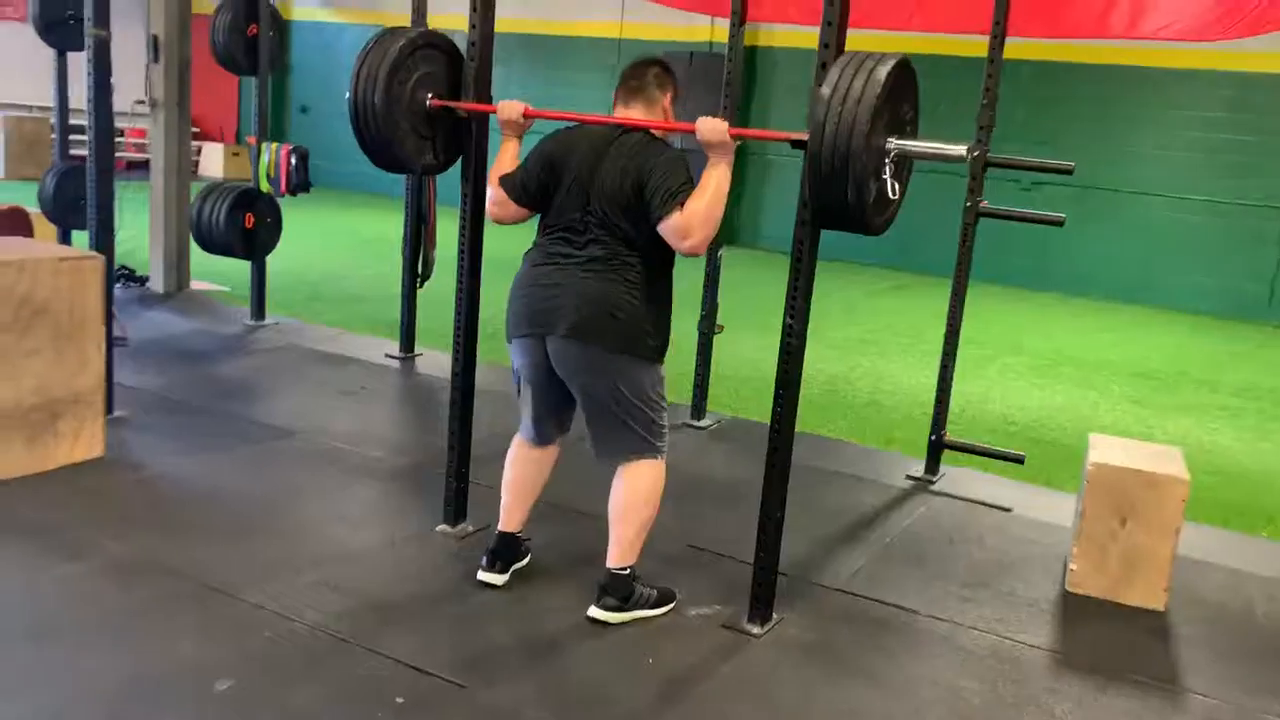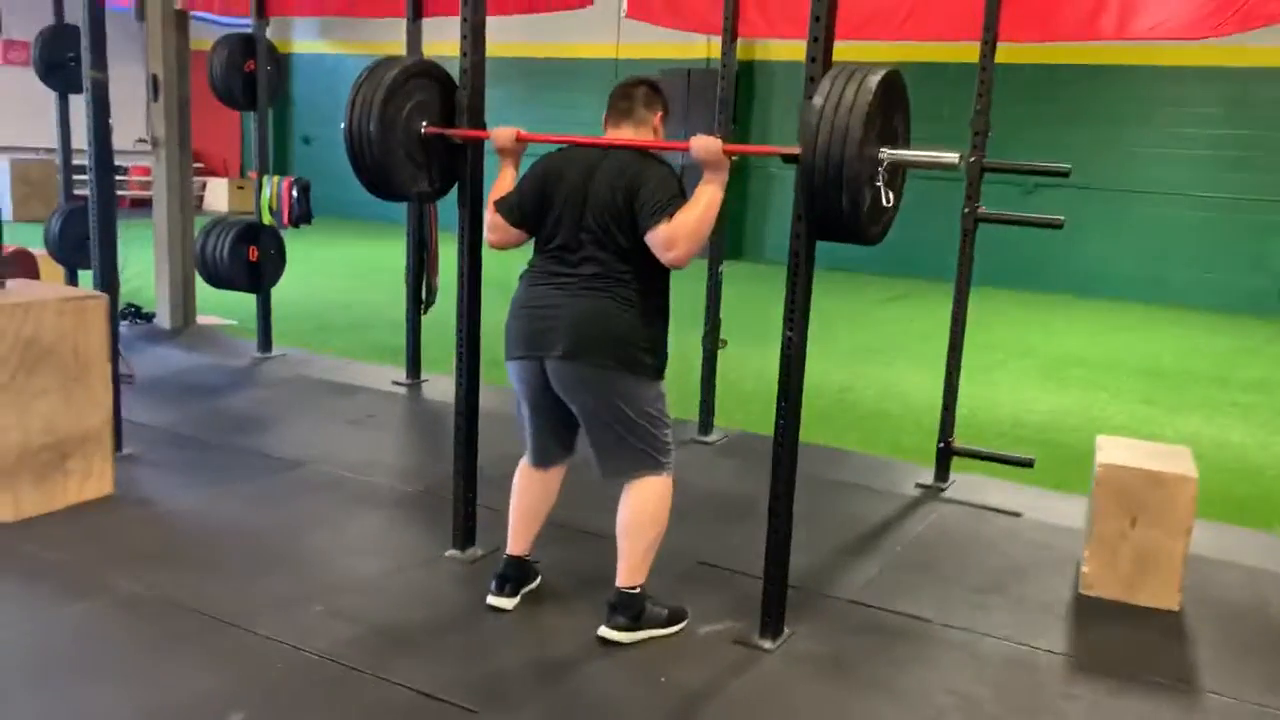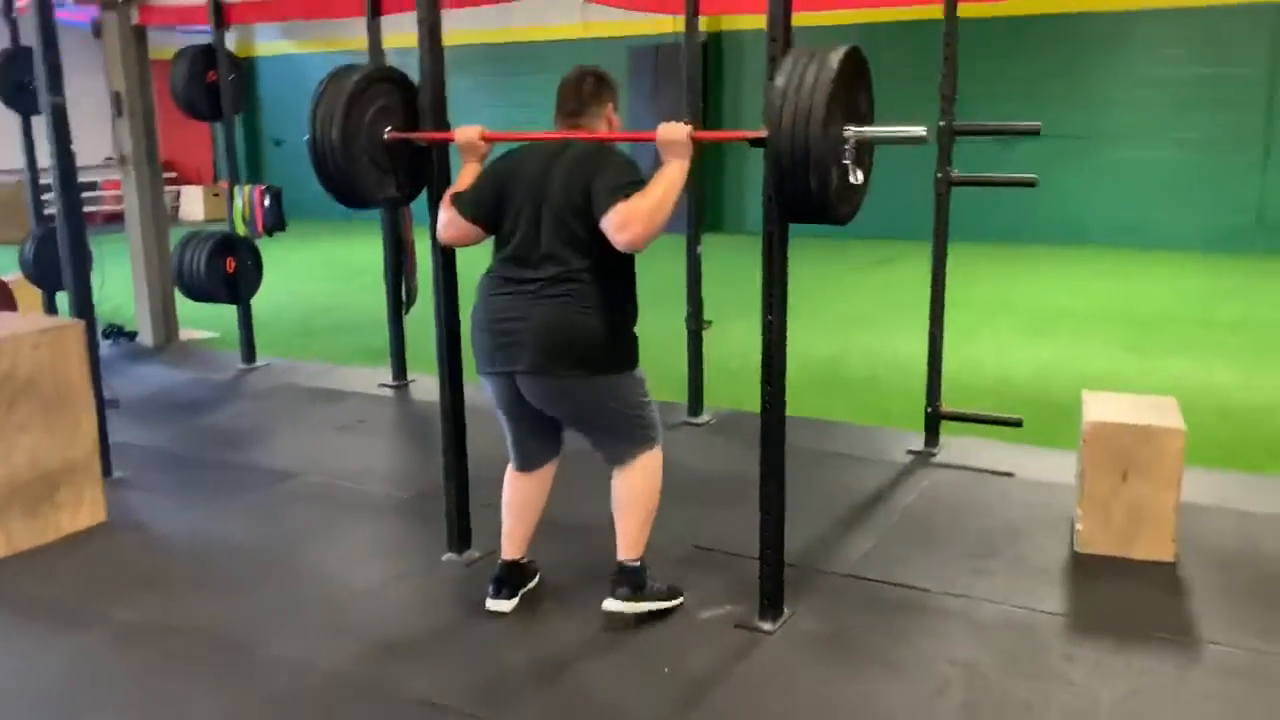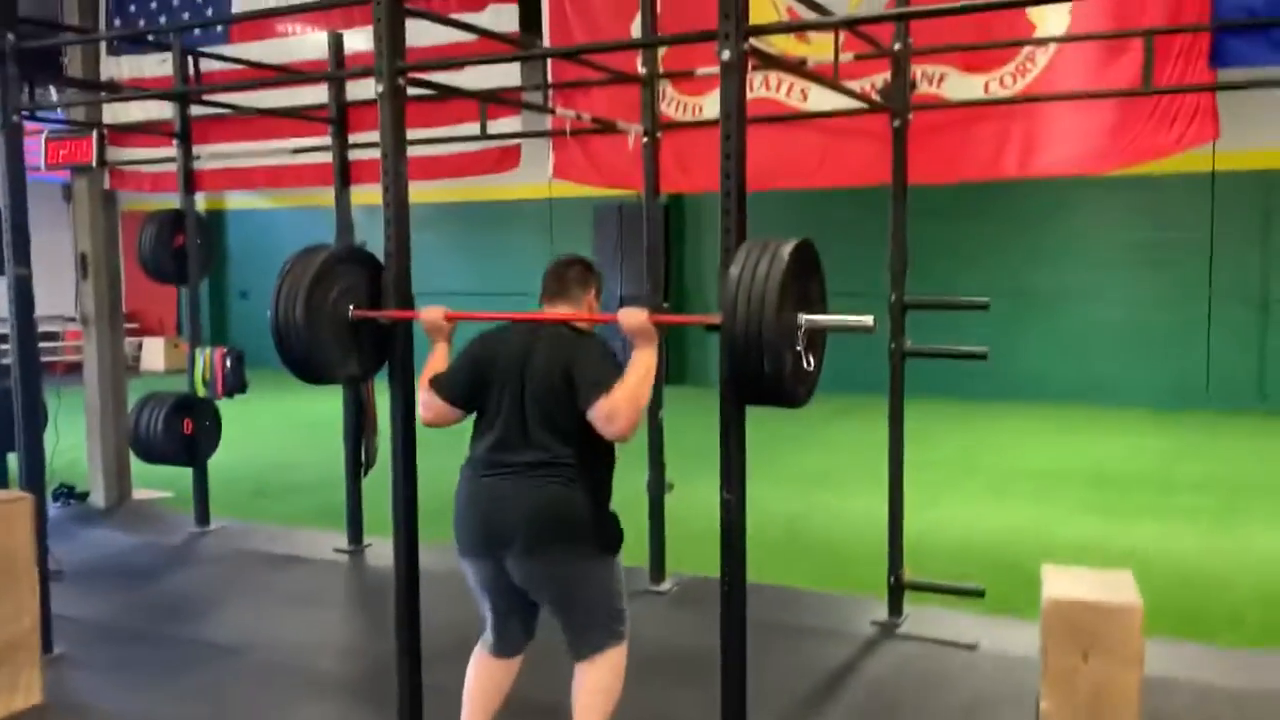
dt=0.4s
person 1, frame 1
left shoulder: (561, 142)
right shoulder: (660, 160)
left elbow: (499, 207)
right elbow: (690, 235)
left wrist: (511, 137)
right wrist: (720, 161)
left hip: (533, 308)
right hip: (607, 323)
left knee: (539, 432)
right knee: (641, 450)
left ankle: (502, 549)
right ankle: (618, 587)
person 1, frame 2
left shoulder: (553, 165)
right shoulder: (651, 174)
left elbow: (496, 231)
right elbow: (674, 247)
left wrist: (507, 163)
right wrist: (713, 178)
left hip: (531, 327)
right hip: (603, 340)
left knee: (543, 454)
right knee: (648, 468)
left ankle: (511, 573)
right ankle: (628, 605)
person 1, frame 3
left shoulder: (511, 164)
right shoulder: (607, 165)
left elbow: (449, 229)
right elbow: (630, 230)
left wrist: (471, 161)
right wrist: (675, 162)
left hip: (499, 335)
right hip: (574, 341)
left knee: (531, 455)
right knee: (637, 448)
left ankle: (509, 576)
right ankle: (629, 580)
person 1, frame 4
left shoulder: (489, 343)
right shoulder: (586, 350)
left elbow: (431, 411)
right elbow: (615, 422)
left wrist: (440, 341)
right wrist: (645, 349)
left hip: (480, 516)
right hip: (558, 523)
left knee: (502, 638)
right knee: (603, 642)
